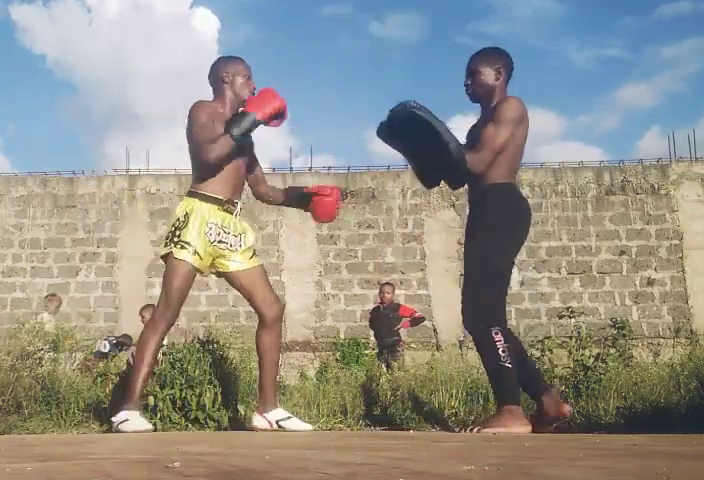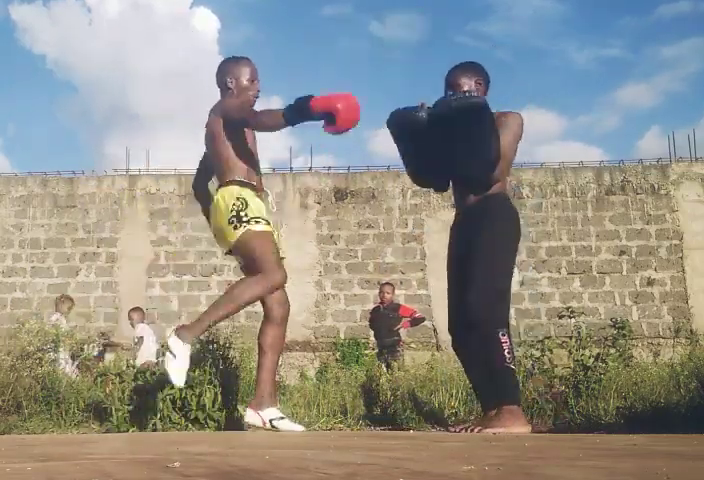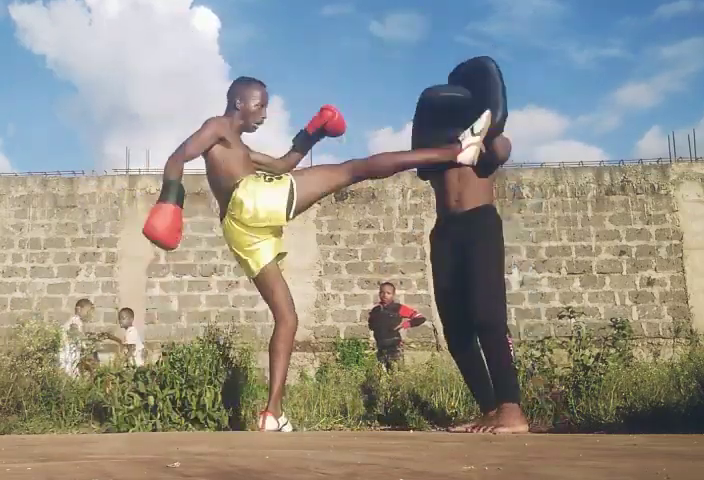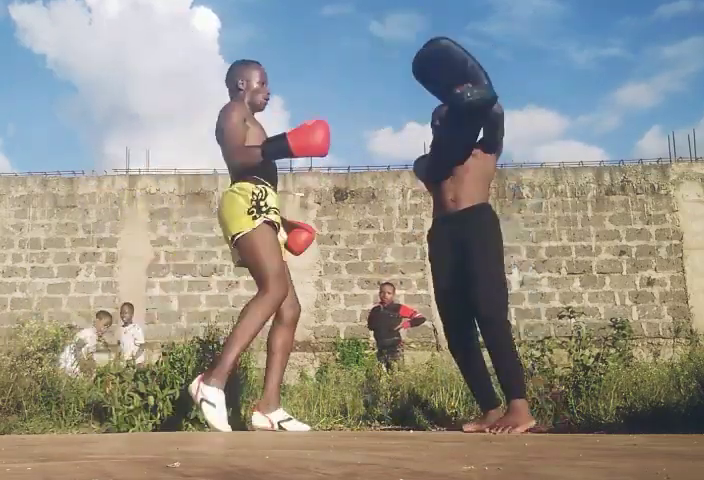
dt=0.2s
person 1, frame 1
left shoulder: (509, 108)
right shoulder: (482, 123)
left elbow: (475, 164)
right elbow: (464, 170)
left hip: (499, 208)
right hip: (487, 213)
left knee: (481, 309)
right knee: (485, 311)
left ankle: (512, 412)
right ankle: (548, 400)
person 1, frame 2
left shoulder: (507, 121)
right shoulder: (446, 133)
left elbow: (492, 170)
right elbow: (437, 181)
right wrist: (422, 144)
left hip: (494, 215)
right hip: (464, 223)
left knee: (486, 309)
right knee: (461, 323)
left ankle: (512, 412)
right ankle: (494, 407)
person 1, frame 3
left shoulder: (493, 142)
left elbow: (497, 156)
right elbow: (426, 168)
right wrist: (439, 131)
left hip: (481, 225)
right hip: (445, 232)
left knee: (486, 314)
right knee: (455, 327)
left ankle: (510, 409)
right ankle: (489, 409)
person 1, frame 4
left shoulder: (484, 148)
right shoulder: (422, 164)
left elbow: (493, 114)
right elbow: (430, 173)
left wrist: (475, 84)
right wrist: (445, 131)
left hip: (479, 224)
right hip: (441, 231)
left knee: (490, 310)
right knee: (457, 321)
left ankle: (519, 407)
right ankle: (492, 407)
person 2, frame 1
left shoulder: (242, 134)
right shoulder: (201, 111)
left elbow: (264, 191)
right elbow: (207, 156)
left wrist: (305, 197)
right wrist: (249, 116)
left hip: (233, 228)
right hip: (200, 218)
left knee: (271, 312)
right knee: (166, 313)
left ankle: (268, 408)
right ankle: (129, 408)
person 2, frame 2
left shoulder: (222, 125)
right shoulder: (226, 106)
left elbow: (202, 179)
right elbow: (264, 120)
left wrist: (213, 216)
right wrist: (312, 108)
left hip: (245, 205)
right hip: (239, 201)
left knee: (279, 309)
right knee: (272, 275)
left ankle: (263, 406)
right ankle: (186, 335)
person 2, frame 3
left shoulder: (238, 147)
right shoulder: (217, 128)
left elbow: (281, 165)
right elbow: (176, 159)
left wrist: (311, 133)
right wrist: (171, 197)
left hip: (242, 229)
right hip: (255, 201)
left knee: (286, 317)
right knee: (357, 167)
left ankle: (273, 412)
right ankle: (453, 150)
person 2, frame 4
left shoulder: (248, 123)
right shoulder: (233, 111)
right elbow: (237, 154)
left wrist: (284, 223)
right wrist: (285, 147)
left hip: (260, 207)
right hip: (249, 202)
left knee: (290, 310)
right knee: (274, 291)
left ankle: (268, 408)
right ankle: (213, 381)
